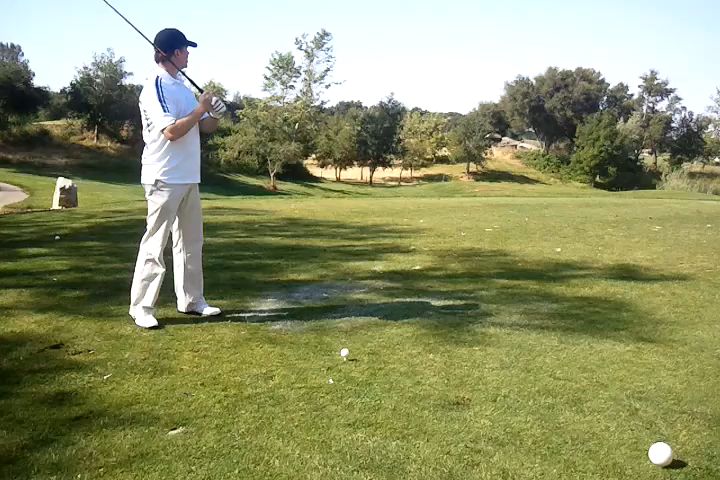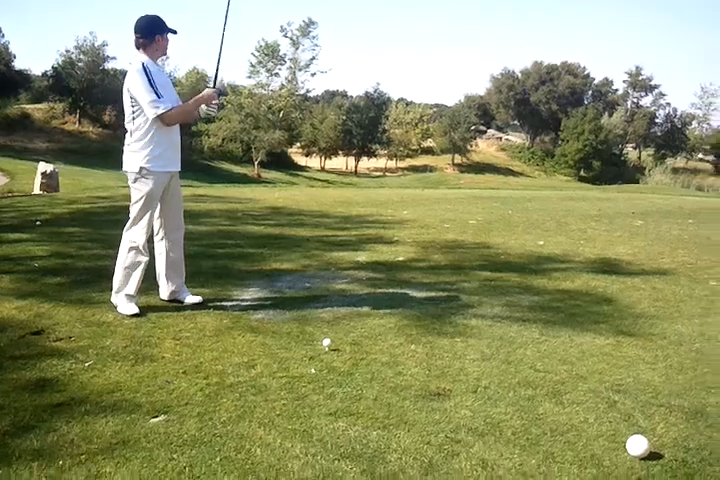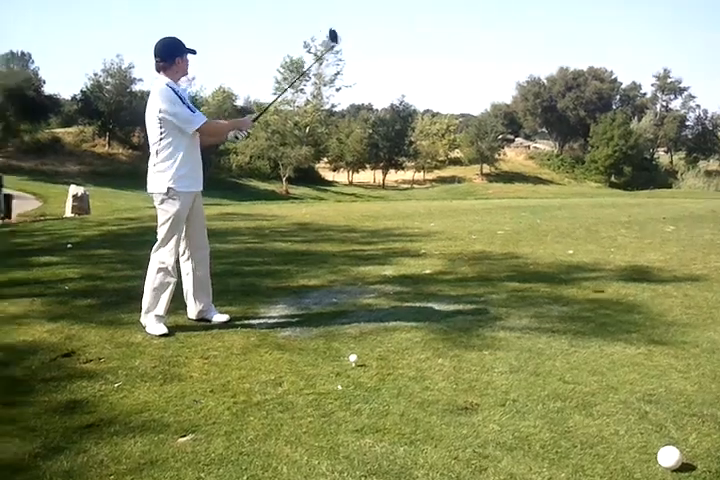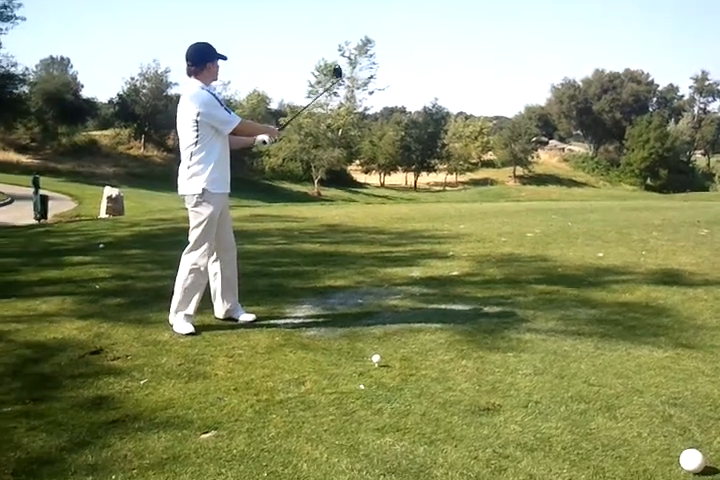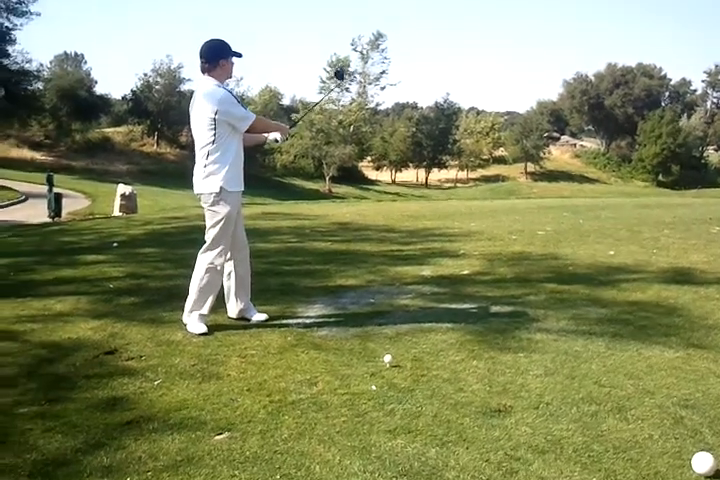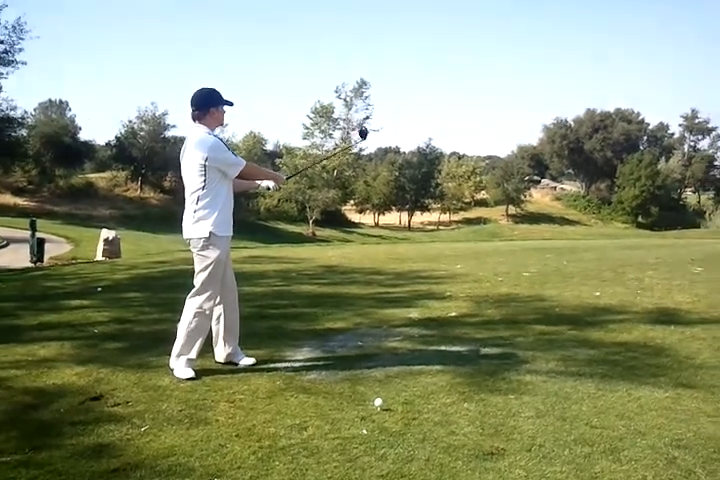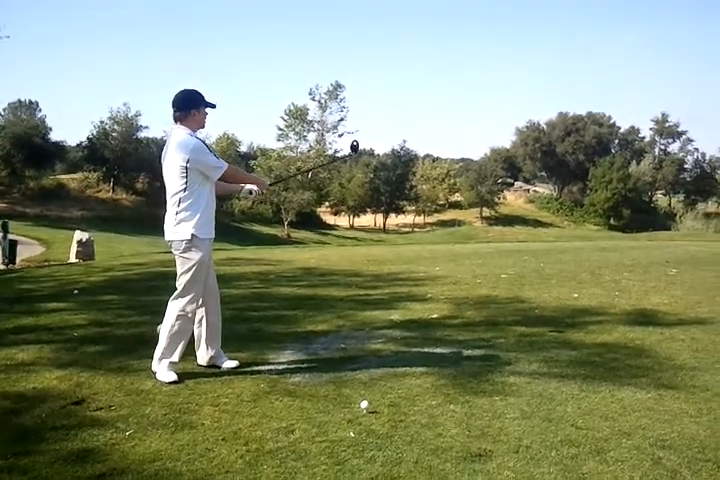
dt=0.3s
person 1, frame 1
left shoulder: (184, 88)
right shoulder: (155, 87)
left elbow: (205, 127)
right elbow: (172, 132)
left wrist: (214, 114)
right wrist: (200, 108)
left hip: (189, 178)
right hip: (165, 179)
left knee: (191, 241)
right knee: (156, 244)
left ankle: (191, 299)
right ankle: (141, 306)
person 1, frame 2
left shoulder: (158, 72)
right shoulder: (140, 73)
left elbow: (181, 115)
right elbow: (168, 118)
left wrist: (201, 109)
right wrist: (200, 98)
left hip: (168, 165)
right hip: (147, 166)
left knee: (171, 229)
right knee: (139, 231)
left ankle: (172, 287)
right ankle: (123, 294)
person 1, frame 3
left shoulder: (173, 93)
right shoulder: (166, 94)
left elbow: (197, 136)
right elbow: (206, 127)
left wrist: (228, 133)
right wrist: (238, 123)
left hip: (189, 185)
right hip: (172, 186)
left knee: (197, 247)
right knee: (167, 251)
left ankle: (201, 306)
right ankle: (152, 315)
person 1, frame 4
left shoulder: (196, 96)
right shoulder: (202, 97)
left elbow: (223, 140)
right elbow: (239, 126)
left wrist: (256, 140)
right wrist: (267, 130)
left hip: (214, 187)
right hip: (203, 187)
left knee: (224, 248)
right knee: (199, 252)
left ankle: (227, 305)
right ankle: (180, 313)
person 1, frame 5
left shoulder: (204, 94)
right shoulder: (218, 95)
right elbow: (254, 122)
left wrist: (267, 137)
right wrist: (279, 128)
left hip: (226, 185)
right hip: (219, 186)
left knee: (237, 248)
right knee: (215, 251)
left ankle: (240, 305)
right ankle: (194, 313)
person 1, frame 6
left shoulder: (195, 141)
right shoulder: (208, 142)
left elbow: (226, 183)
right elbow: (245, 169)
left wrist: (260, 184)
right wrist: (273, 176)
left hip: (214, 230)
right hip: (208, 231)
left knee: (226, 292)
right knee: (204, 295)
left ankle: (227, 349)
right ankle: (181, 358)
person 1, frame 7
left shoulder: (176, 143)
right shoulder: (190, 144)
left elbow: (209, 185)
right elbow: (227, 172)
left wrist: (242, 188)
right wrist: (256, 180)
left hip: (195, 232)
right hip: (189, 233)
left knee: (208, 295)
right knee: (186, 298)
left ankle: (210, 352)
right ankle: (163, 361)
